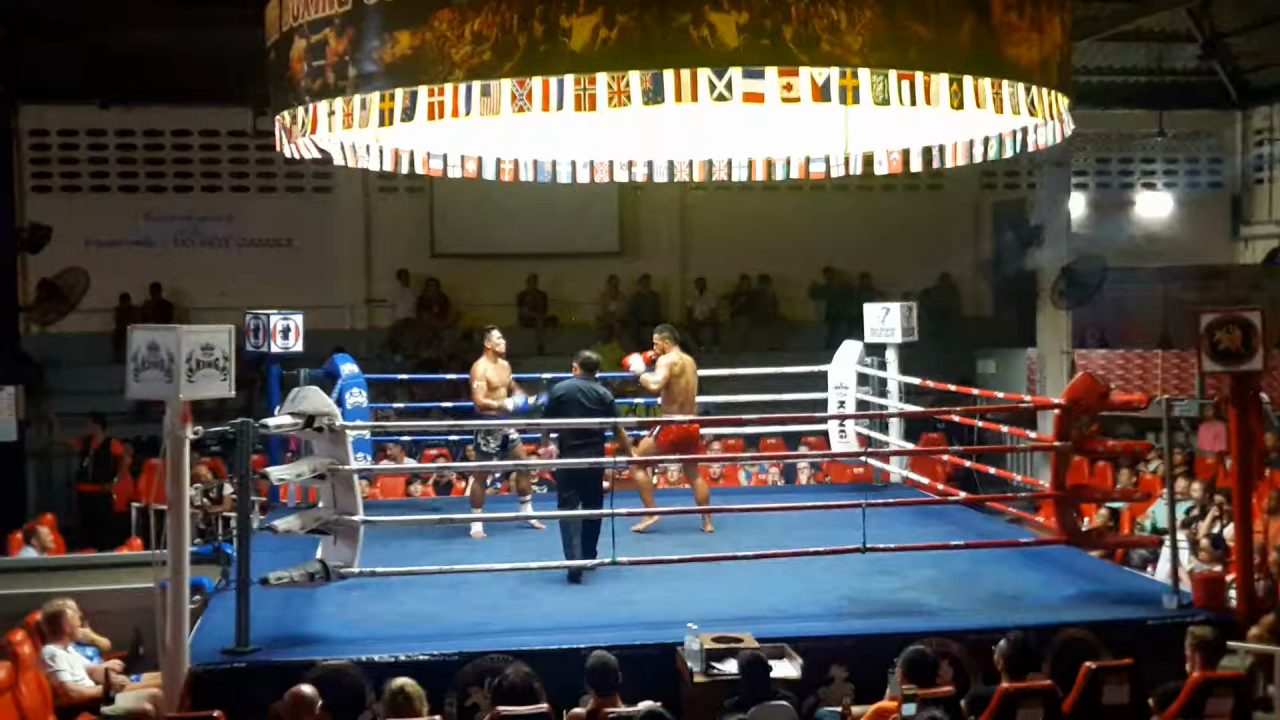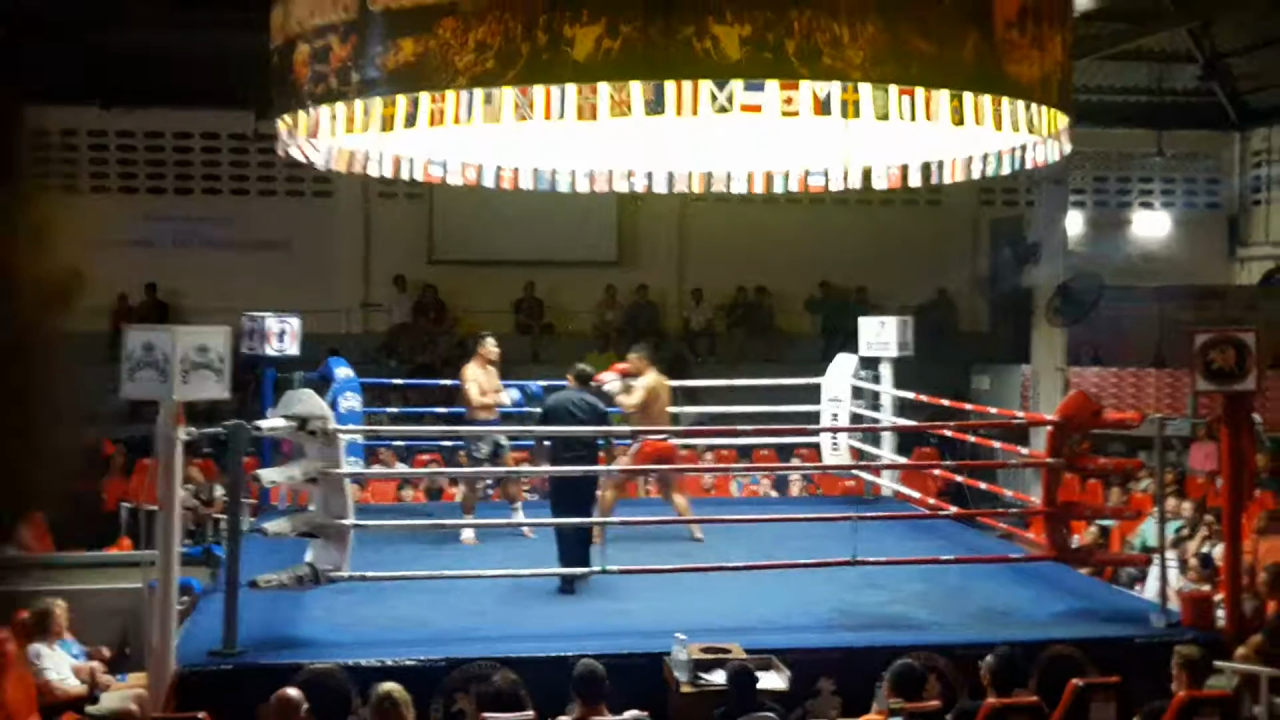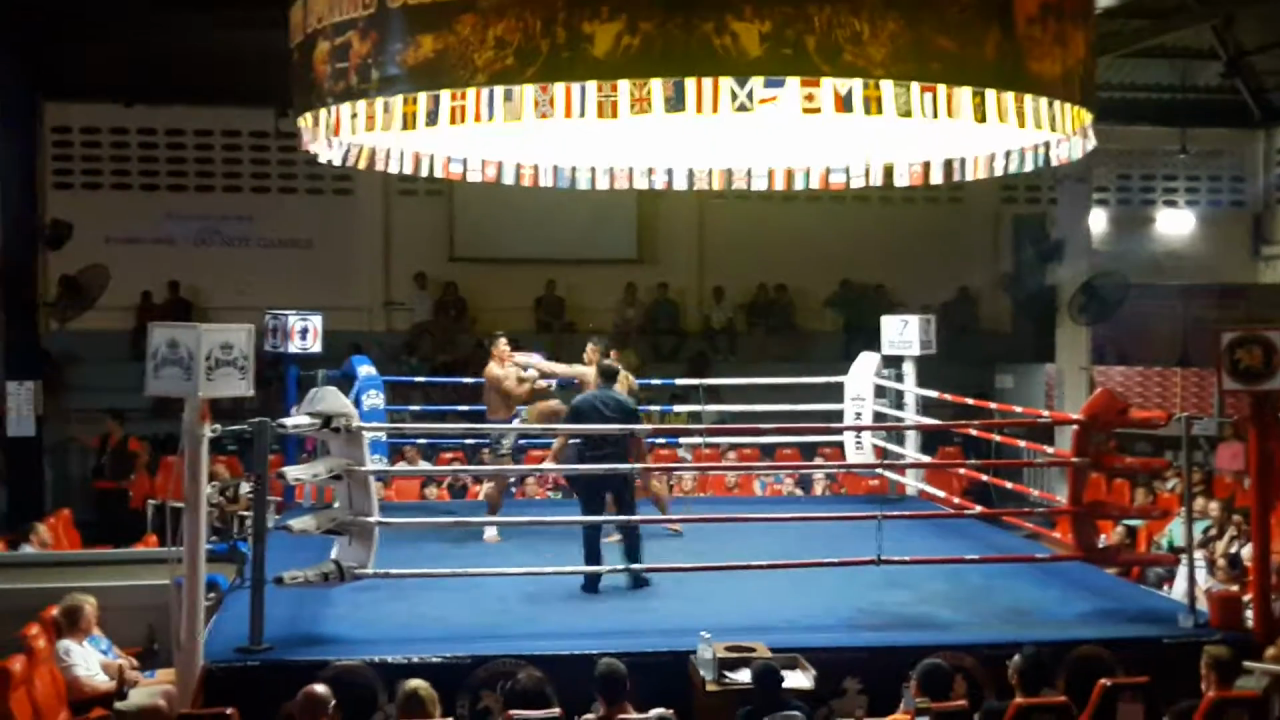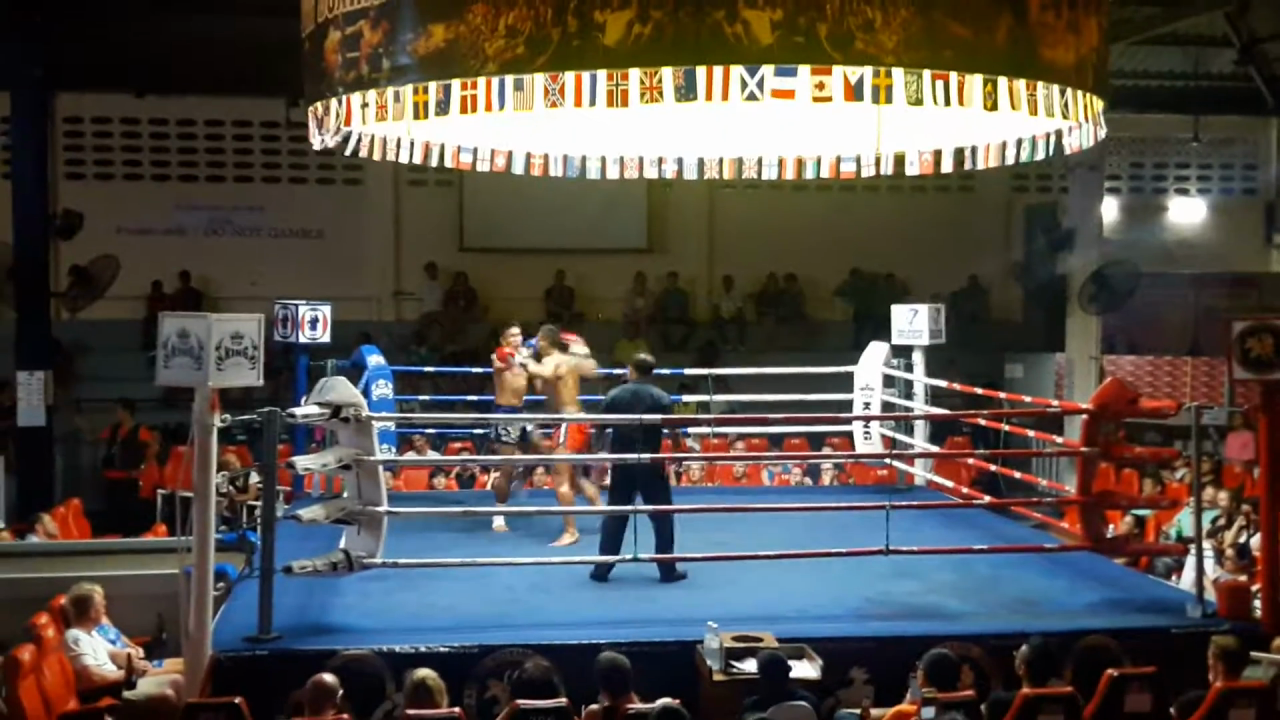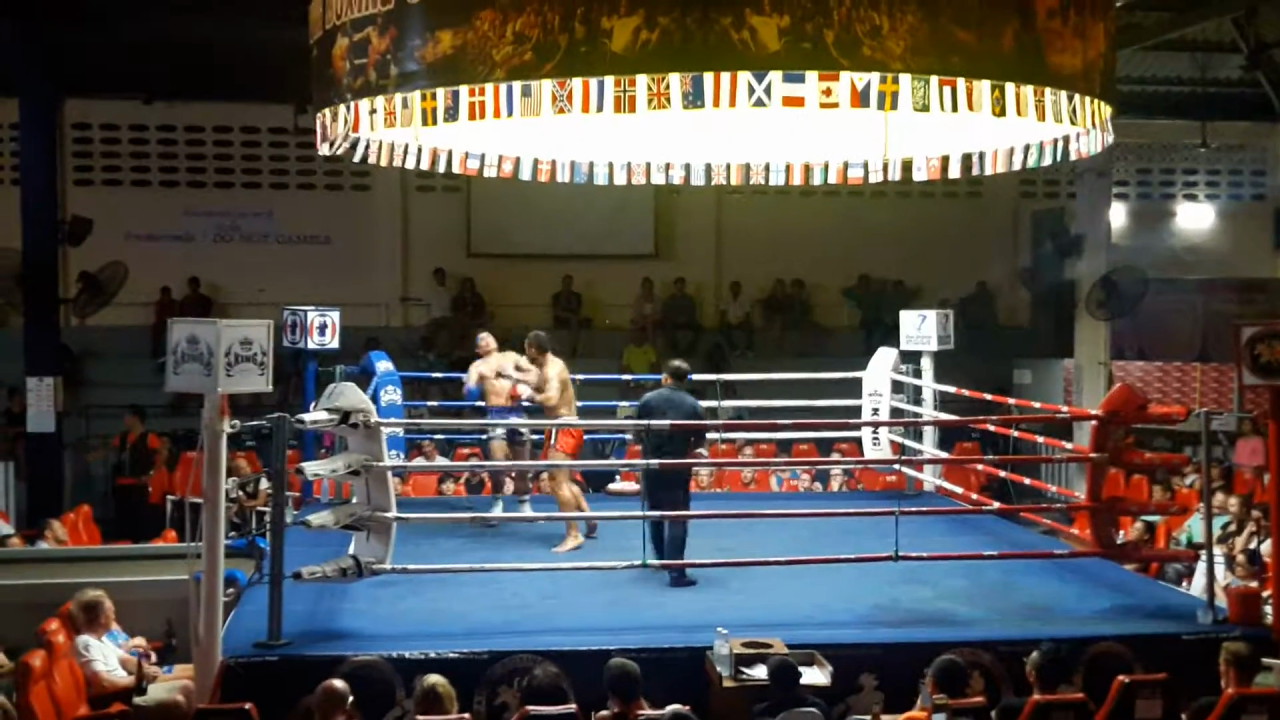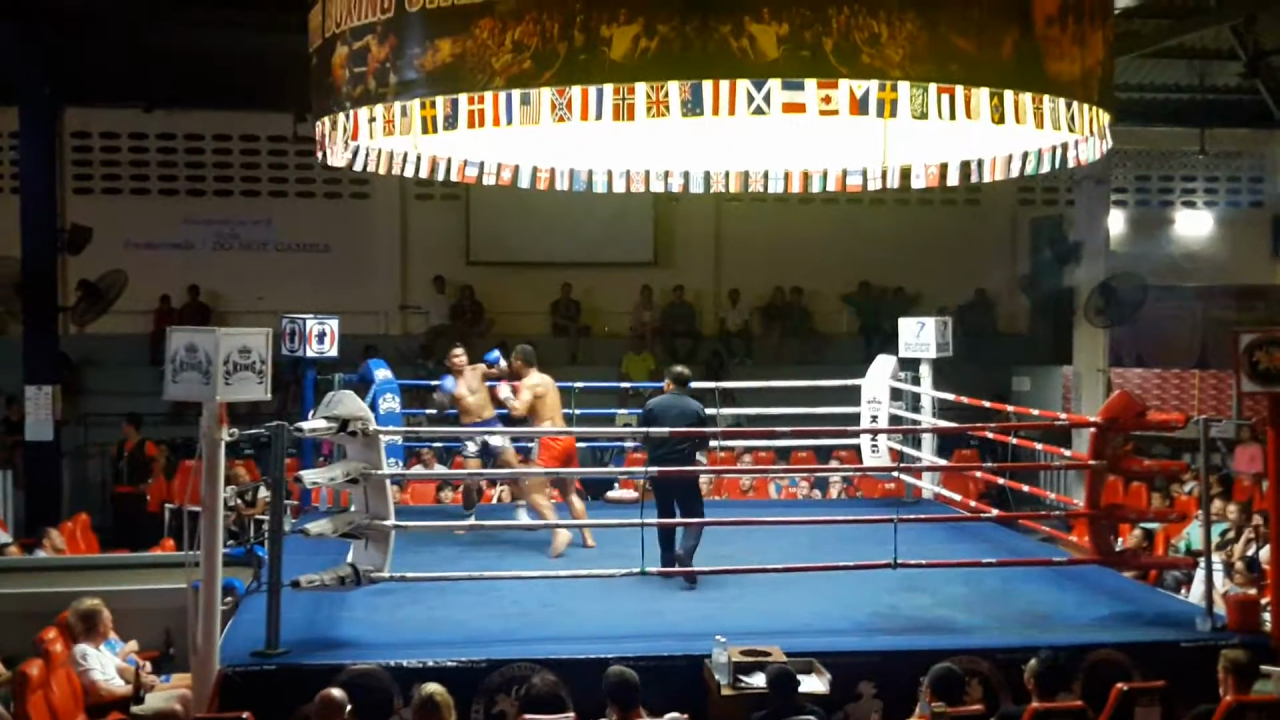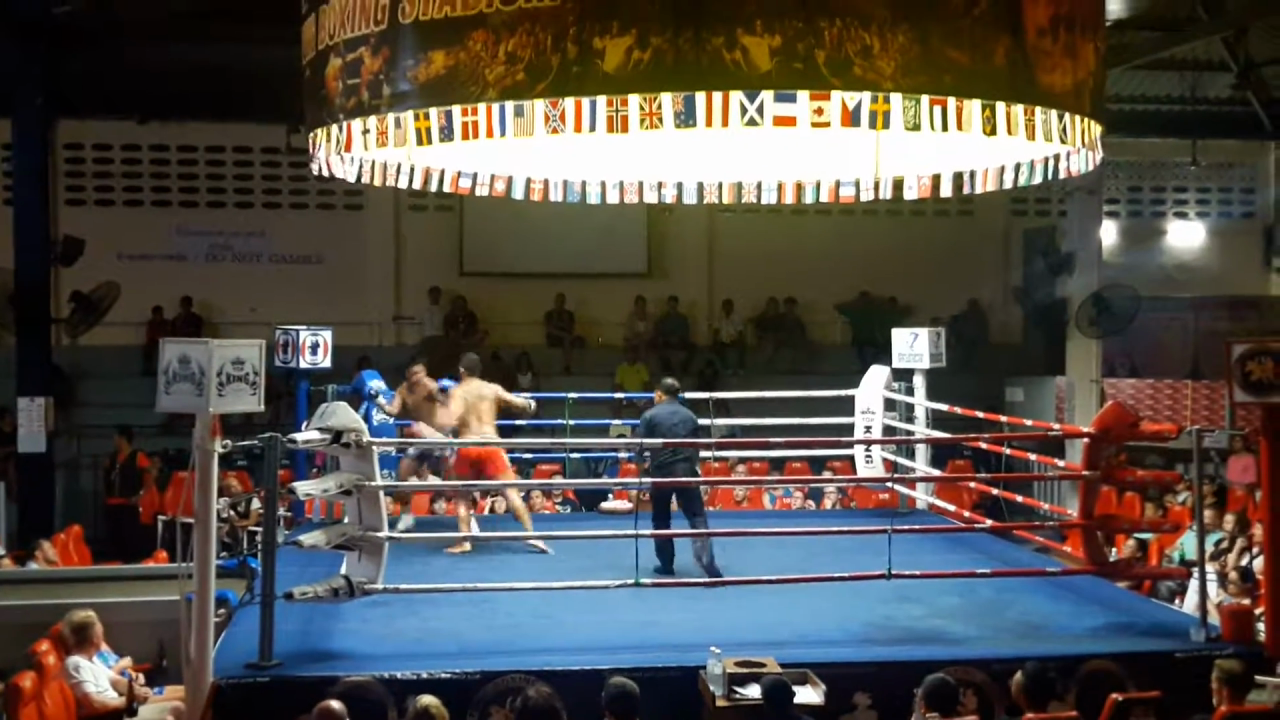
dt=0.3s
person 1, frame 1
left shoulder: (560, 389)
right shoulder: (604, 394)
right elbow: (618, 429)
left wrist: (546, 445)
right wrist: (629, 454)
left hip: (568, 457)
right hip: (594, 458)
left knee: (568, 507)
right knee: (593, 508)
left ankle: (574, 559)
right ankle: (588, 558)
person 1, frame 2
left shoulder: (552, 402)
right shoulder: (598, 406)
left hip: (561, 469)
right hip: (588, 469)
left knee: (563, 521)
right knee: (583, 518)
left ankle: (568, 578)
right ankle: (581, 567)
person 1, frame 3
left shoulder: (580, 402)
right shoulder: (627, 403)
left elbow: (564, 437)
right elbow: (637, 439)
left wrist: (550, 462)
right wrist: (641, 462)
left knee: (591, 523)
right knee: (628, 519)
left ankle: (592, 578)
right ankle: (636, 573)
person 1, frame 4
left shoulder: (614, 396)
right shoulder: (662, 399)
left hip: (622, 465)
right hip: (651, 465)
left knee: (614, 516)
right knee: (661, 515)
left ankle: (602, 567)
right ankle: (667, 569)
person 1, frame 5
left shoulder: (648, 399)
right shoulder: (693, 406)
right elbow: (699, 441)
left hip: (652, 466)
right hip: (677, 467)
left knee: (656, 511)
right knee: (677, 517)
left ankle: (662, 558)
right ankle: (676, 573)
person 1, frame 6
left shoulder: (653, 405)
right shoulder: (696, 408)
left elbow: (642, 437)
right elbow: (704, 442)
left hip: (659, 469)
right hip: (684, 469)
left knee: (666, 516)
right knee: (693, 516)
left ankle: (668, 563)
right ankle: (685, 554)
person 1, frame 7
left shoulder: (651, 415)
right shoulder: (690, 416)
right elbow: (696, 447)
left hip: (661, 473)
right hip: (687, 471)
left knee: (661, 520)
right knee: (697, 518)
left ankle: (666, 565)
right ankle: (708, 563)
person 2, frame 1
left shoulder: (667, 359)
right shoulder: (690, 361)
left elbow: (655, 386)
left wrist: (640, 371)
right wrist: (654, 365)
left hip: (671, 425)
right hip: (691, 425)
left knee: (637, 463)
right knee: (694, 475)
left ankle: (650, 514)
right ankle: (707, 522)
person 2, frame 2
left shoulder: (645, 382)
right shoulder: (661, 381)
left elbow: (631, 406)
left wrist: (615, 391)
right wrist: (622, 384)
left hip: (648, 445)
right hip: (664, 445)
left knee: (610, 485)
right knee: (673, 493)
left ankle: (597, 533)
right ankle: (695, 530)
person 2, frame 3
left shoulder: (587, 372)
right shoulder: (621, 373)
left elbow: (552, 369)
right elbow: (635, 391)
left wrist: (524, 360)
right knee: (650, 479)
right ankle: (669, 520)
person 2, frame 4
left shoulder: (550, 362)
right shoulder: (571, 359)
left elbow: (543, 373)
right elbow: (591, 371)
left wrist: (524, 361)
right wrist: (582, 351)
left hip: (569, 426)
right hip: (578, 423)
left knee: (560, 480)
right knee: (572, 477)
left ankle: (570, 531)
person 2, frame 5
left shoulder: (552, 370)
right shoulder: (551, 364)
left elbow: (551, 401)
right elbow: (536, 381)
left wrist: (529, 395)
right wrist: (518, 377)
left hip: (564, 428)
right hip: (567, 428)
left knee: (559, 483)
right knee: (564, 480)
left ankle: (573, 535)
right ankle: (588, 520)
person 2, frame 6
left shoulder: (528, 382)
right shoulder: (547, 379)
left elbow: (518, 411)
left wrist: (505, 395)
left hip: (550, 442)
right hip: (567, 439)
left knee: (534, 490)
right knee: (570, 492)
left ankle: (558, 531)
right ankle: (587, 537)
person 2, frame 7
left shoulder: (457, 392)
right shoulder: (493, 389)
left elbow: (450, 419)
right elbow: (518, 404)
right wrist: (529, 405)
left hip: (467, 449)
right hip: (491, 447)
left knee: (463, 497)
right knee: (511, 493)
left ankle: (463, 542)
right ankle: (531, 535)
person 3, frame 1
left shoulder: (504, 365)
right shoulder: (480, 368)
right elbow: (479, 402)
left wrist: (531, 400)
right wrist: (507, 405)
right hip: (488, 425)
left knee: (523, 467)
right knee: (481, 476)
left ankle: (527, 513)
right ankle: (476, 524)
person 3, frame 2
left shoulder: (492, 370)
right shoulder: (469, 371)
left elbow: (500, 394)
right elbow: (475, 402)
left wrist: (521, 394)
right wrist: (503, 400)
left hip: (495, 426)
right hip: (479, 429)
left knee: (510, 475)
right knee: (472, 482)
left ankle: (518, 519)
right ankle: (467, 529)
person 3, frame 3
left shoulder: (510, 367)
right shoulder: (494, 372)
left elbow: (529, 381)
right elbow: (521, 395)
right wrist: (533, 377)
left hip: (514, 419)
right hip: (501, 427)
right knee: (500, 481)
right ankle: (490, 528)
person 3, frame 4
left shoulder: (520, 356)
right shoulder: (500, 355)
left hip: (519, 413)
right hip: (505, 415)
right knee: (506, 469)
right ankle: (498, 517)
person 3, frame 5
left shoulder: (510, 357)
right shoulder: (478, 366)
right elbow: (469, 387)
right wrist: (471, 389)
left hip: (517, 413)
right hip: (497, 416)
right knee: (498, 463)
left ankle: (525, 508)
right ankle: (497, 503)
person 3, frame 6
left shoulder: (477, 370)
right shoulder: (448, 383)
left elbow: (503, 372)
right elbow: (442, 407)
left wrist: (500, 363)
right wrist: (441, 398)
left hip: (493, 426)
left knee: (515, 470)
right knee: (470, 482)
left ankle: (521, 514)
right ankle: (469, 517)
person 3, frame 7
left shoulder: (428, 385)
right shoulder: (403, 390)
right elbow: (393, 410)
right wrist: (378, 400)
left hip: (437, 435)
right hip: (419, 437)
right knee: (401, 479)
right ankle: (406, 516)
